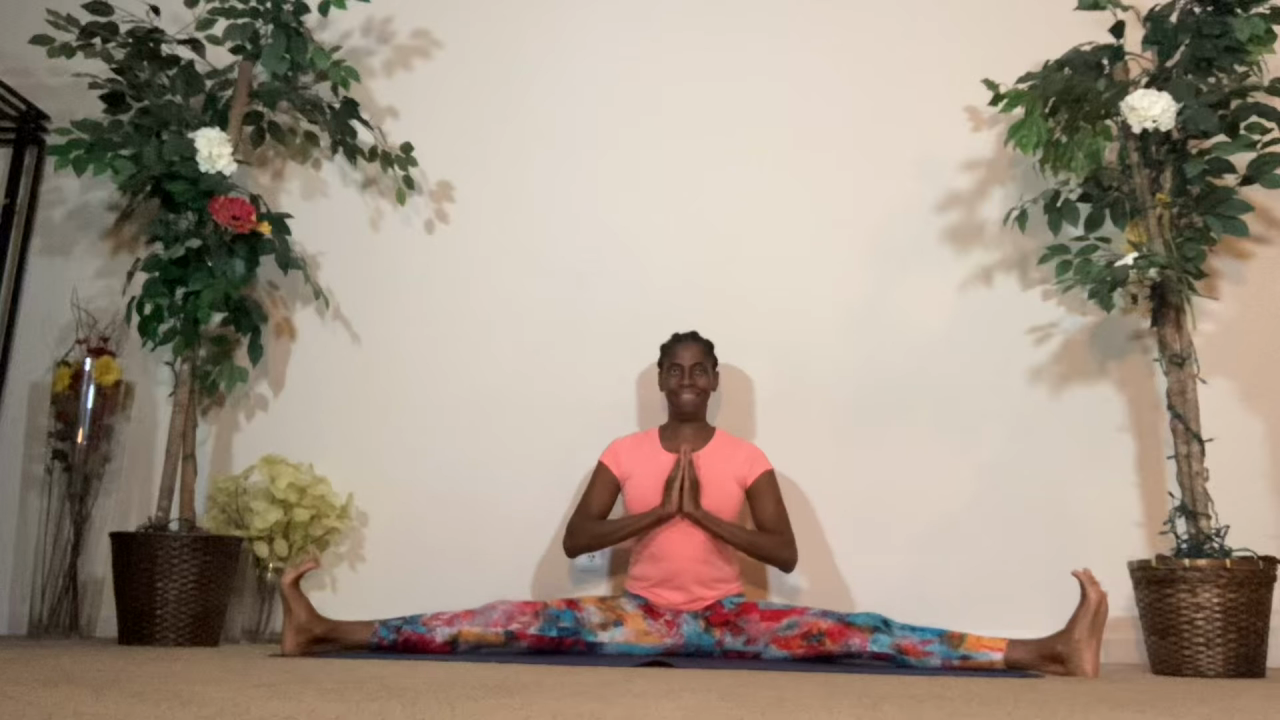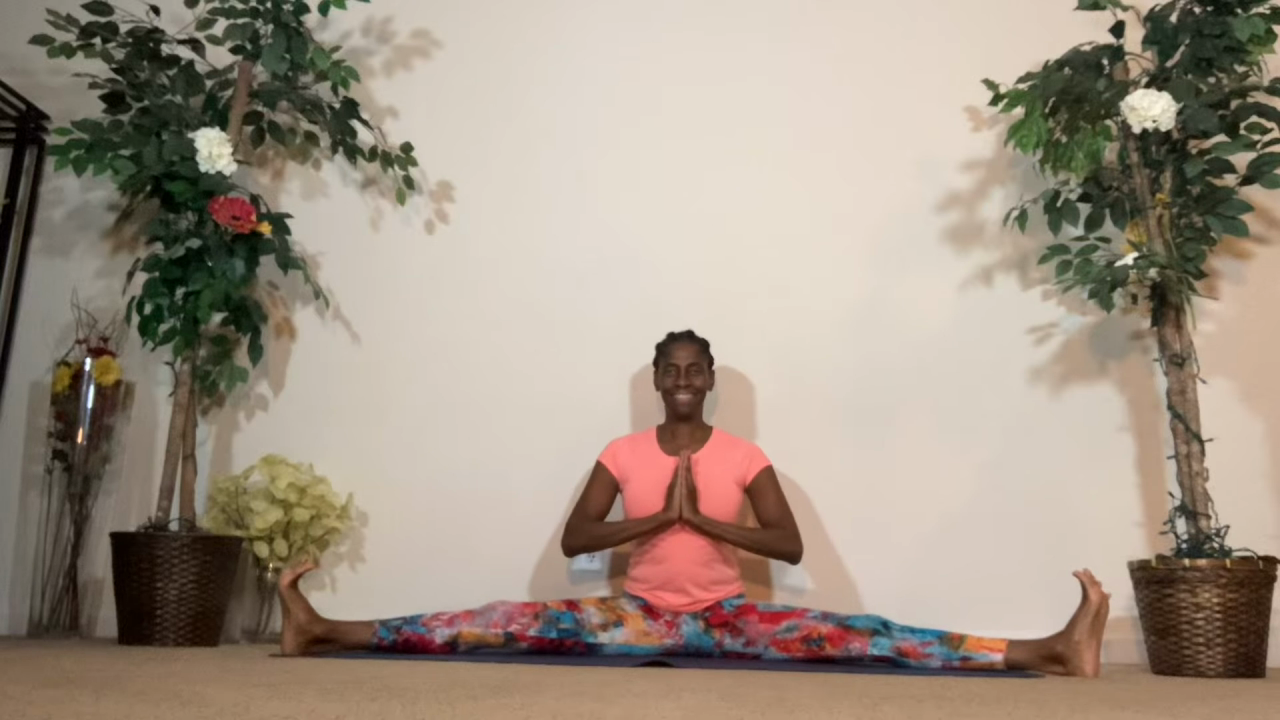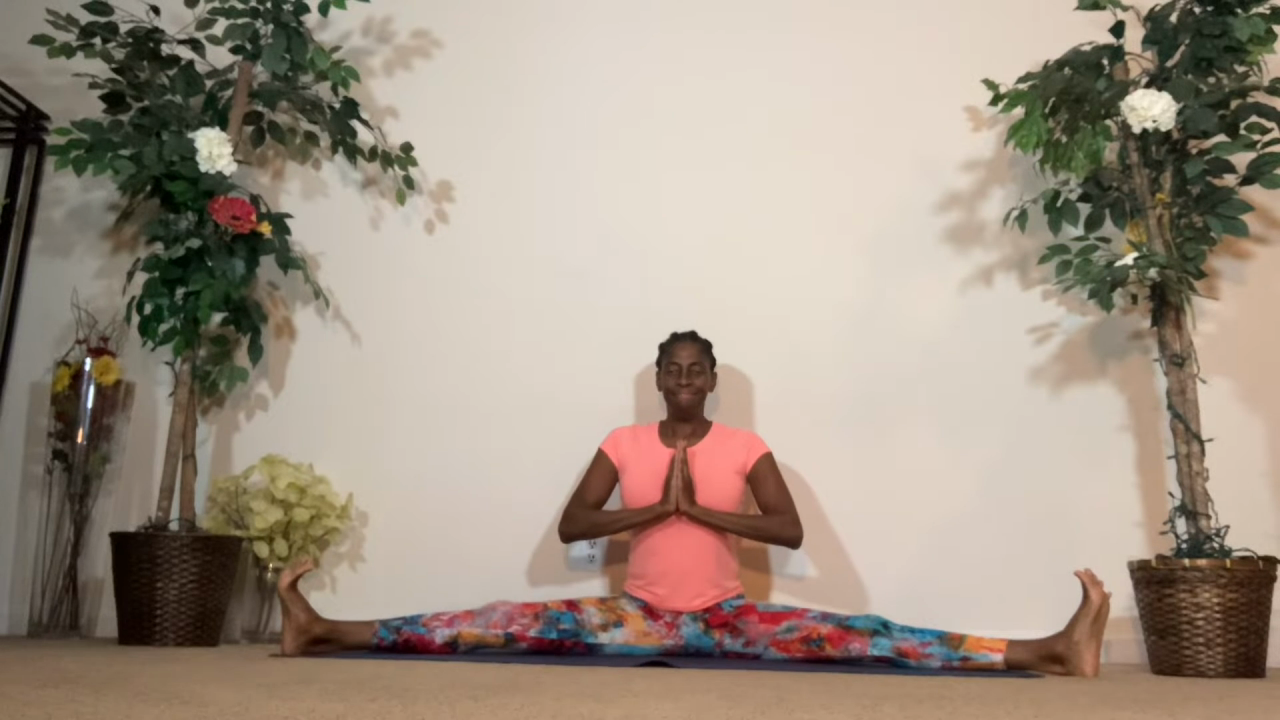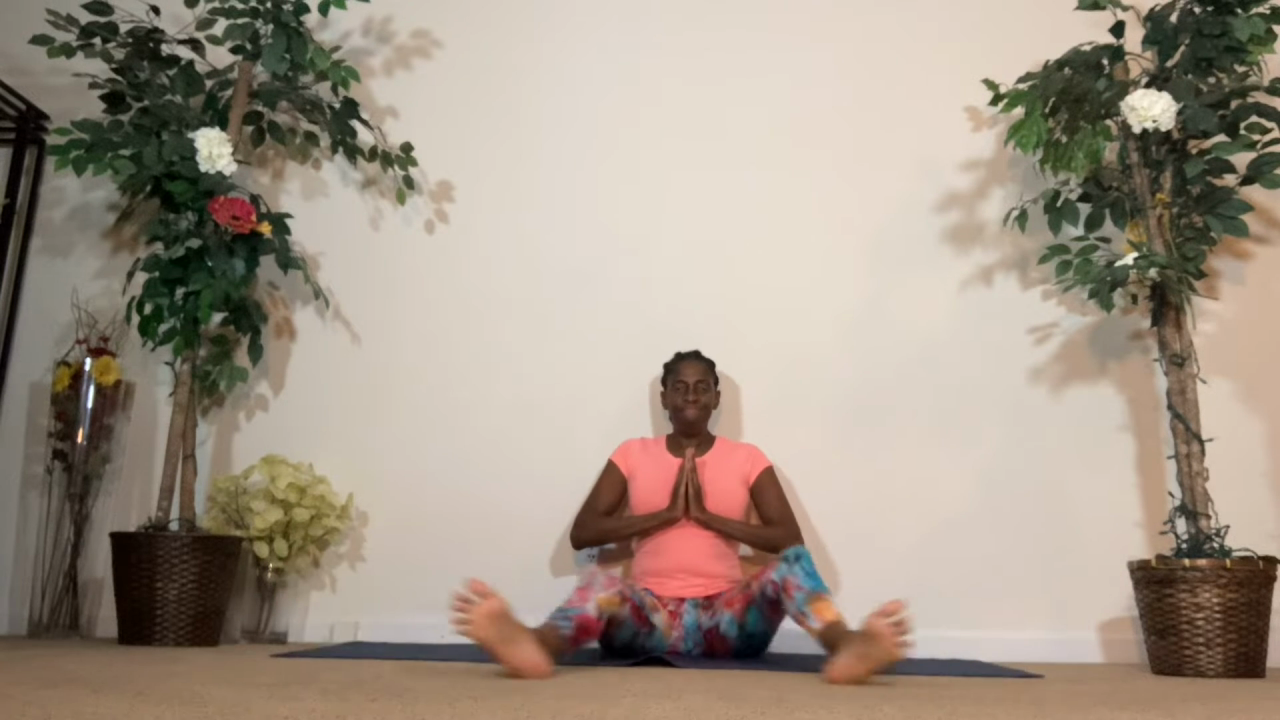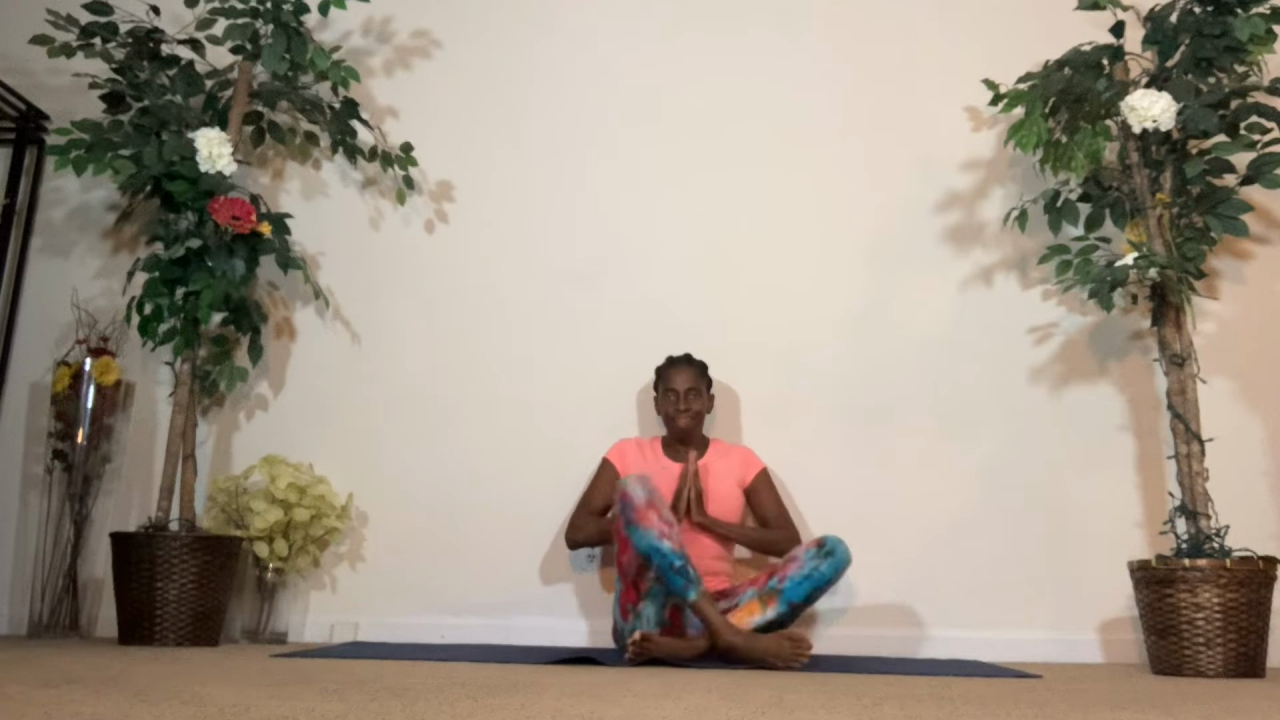
dt=1s
person 1, frame 1
left shoulder: (746, 457)
right shoulder: (623, 452)
left elbow: (785, 552)
right elbow: (574, 539)
left wrist: (702, 513)
right wrist: (658, 510)
left hip: (728, 620)
right hip: (638, 616)
left knee: (854, 634)
right knee: (515, 623)
left ankle: (1048, 652)
right ankle: (324, 631)
person 1, frame 2
left shoulder: (744, 457)
right shoulder: (622, 454)
left elbow: (789, 545)
right elbow: (574, 539)
left wrist: (702, 518)
right wrist: (659, 516)
left hip: (727, 618)
right hip: (637, 617)
left knee: (858, 636)
right knee: (515, 622)
left ankle: (1046, 652)
right ankle: (327, 631)
person 1, frame 3
left shoulder: (745, 447)
right shoulder: (623, 443)
left elbow: (791, 530)
right elbow: (570, 524)
left wrist: (700, 509)
right wrist: (656, 507)
left hip: (728, 619)
right hip: (636, 617)
left knee: (858, 635)
right knee: (513, 623)
left ankle: (1048, 652)
right ankle: (327, 632)
person 1, frame 4
left shoulder: (747, 458)
right shoulder: (632, 454)
left elbow: (788, 539)
right elbow: (582, 533)
left wrist: (707, 515)
right wrist: (669, 513)
left hip: (722, 614)
right hip: (651, 614)
left knee: (793, 561)
right knee: (598, 580)
left ankle: (844, 647)
right ankle: (538, 646)
person 1, frame 5
left shoulder: (741, 460)
right shoulder: (627, 454)
left elbow: (789, 544)
right elbow: (576, 533)
left wrist: (705, 519)
right wrist: (667, 517)
left hip: (718, 610)
right hip: (649, 618)
left knee: (833, 552)
right knee: (633, 486)
left ankle: (694, 646)
right ankle: (730, 637)
